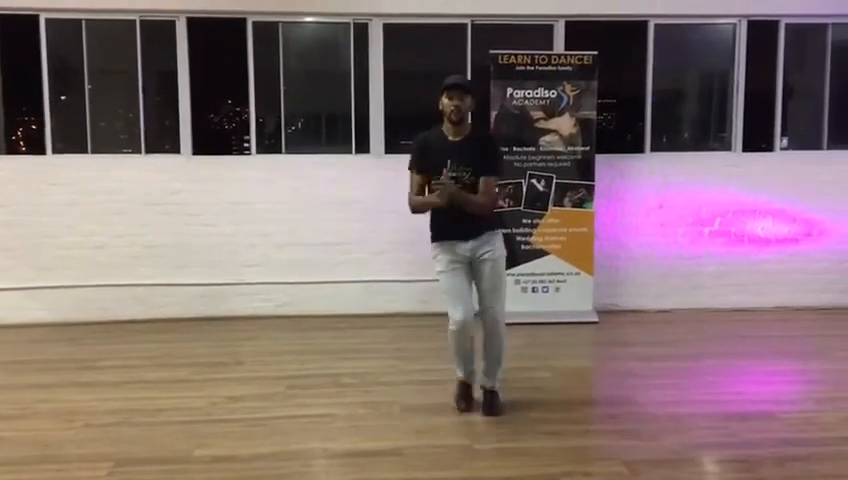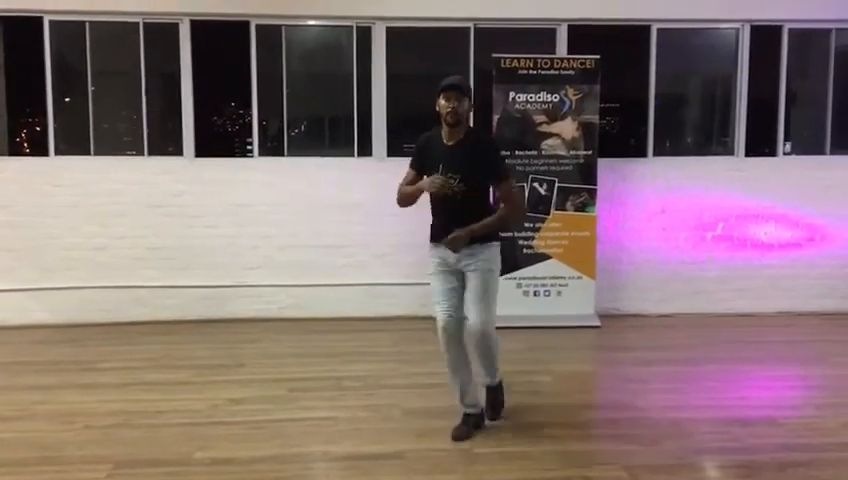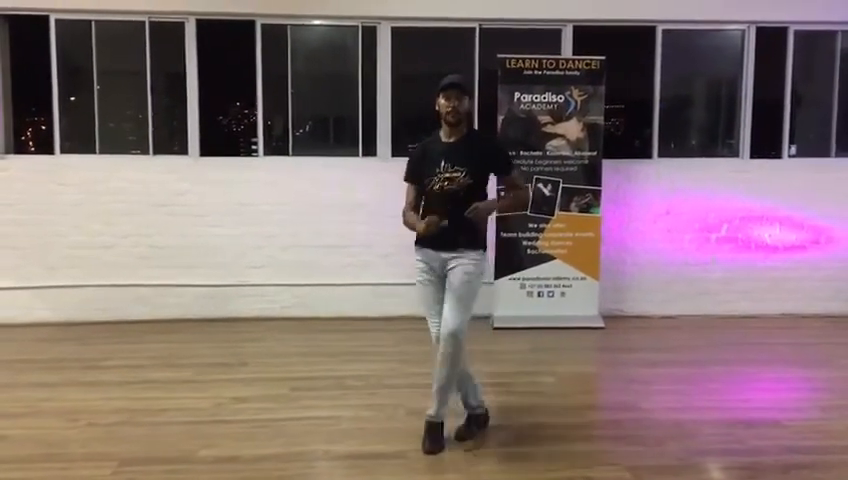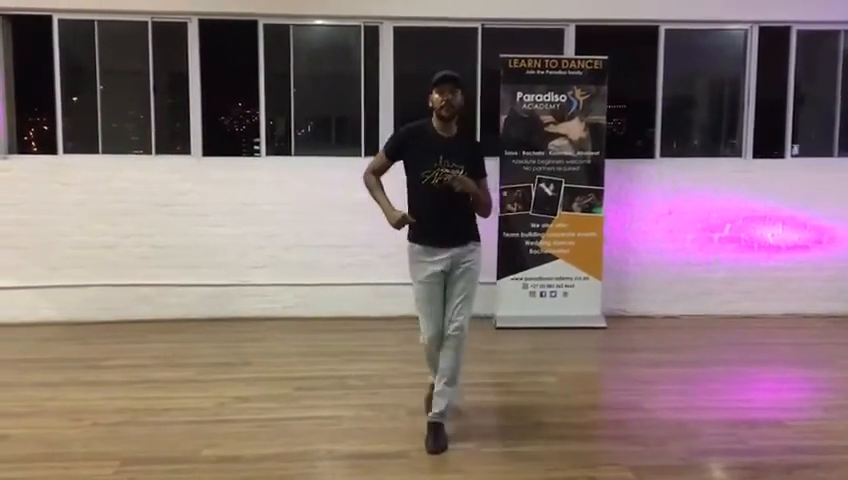
dt=0.3s
person 1, frame 1
left shoulder: (485, 145)
right shoulder: (426, 144)
left elbow: (488, 204)
right elbow: (414, 204)
left wrist: (456, 194)
right wrist: (435, 198)
left hip: (487, 241)
right hip: (447, 245)
left knee: (493, 318)
right knee: (461, 320)
left ankle: (490, 386)
right ankle: (465, 376)
person 1, frame 2
left shoulder: (484, 149)
right shoulder: (426, 145)
left elbow: (514, 206)
right elbow: (402, 196)
left wrist: (470, 232)
right wrist: (423, 186)
left hip: (481, 249)
right hip: (442, 250)
left knee: (478, 326)
right knee: (447, 325)
left ankle: (494, 382)
right ankle: (472, 409)
person 1, frame 3
left shoulder: (487, 147)
right shoulder: (422, 151)
left elbow: (520, 192)
right elbow: (409, 208)
left wrist: (492, 205)
right wrist: (419, 224)
left hip: (468, 255)
right hip: (427, 254)
left knee: (453, 332)
right knee: (440, 337)
left ankle: (435, 418)
right ankle: (475, 409)
person 1, frame 4
left shoulder: (472, 148)
right shoulder: (410, 135)
left elbow: (486, 209)
right elbow: (371, 173)
left wrist: (471, 187)
right wrist: (389, 210)
left hip: (466, 250)
right hip: (424, 250)
left knee: (456, 330)
right knee: (431, 333)
left ankle: (437, 416)
right ankle: (439, 383)
